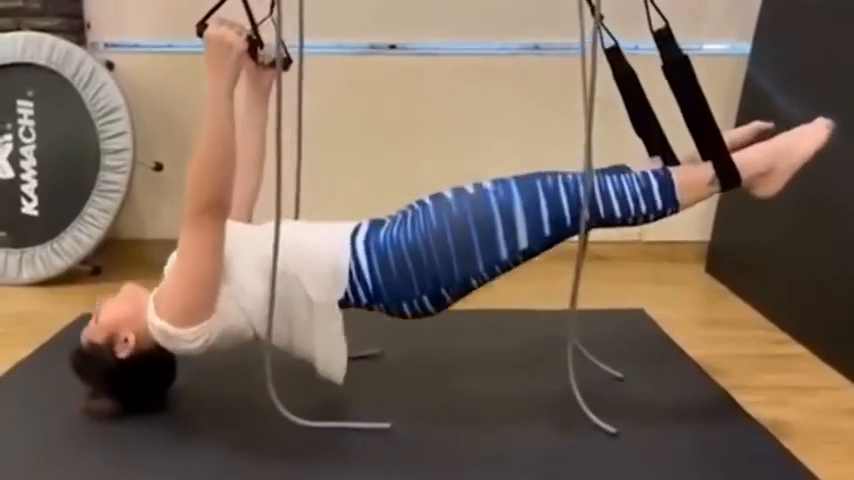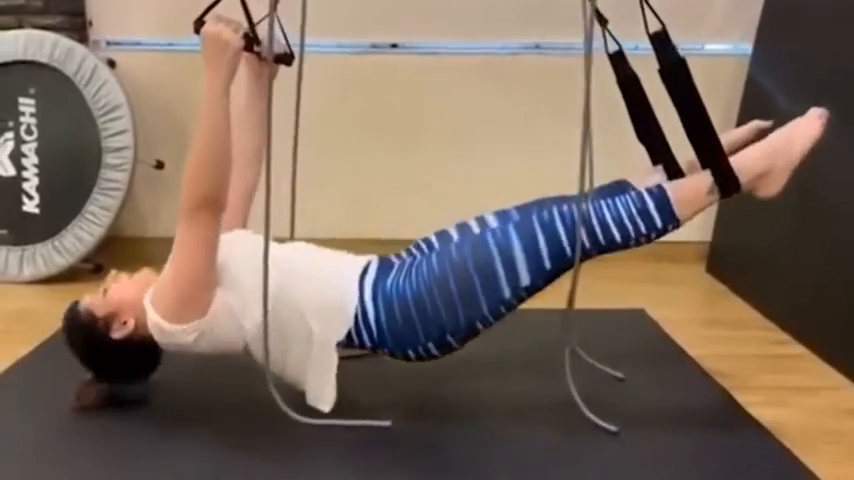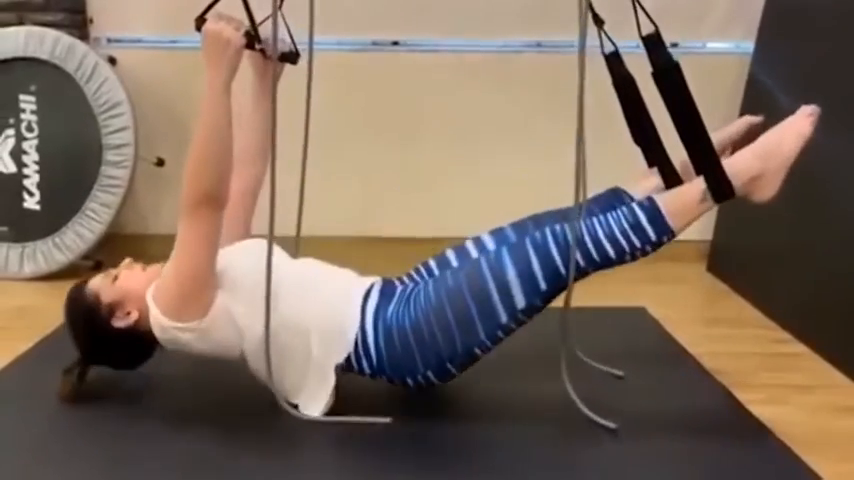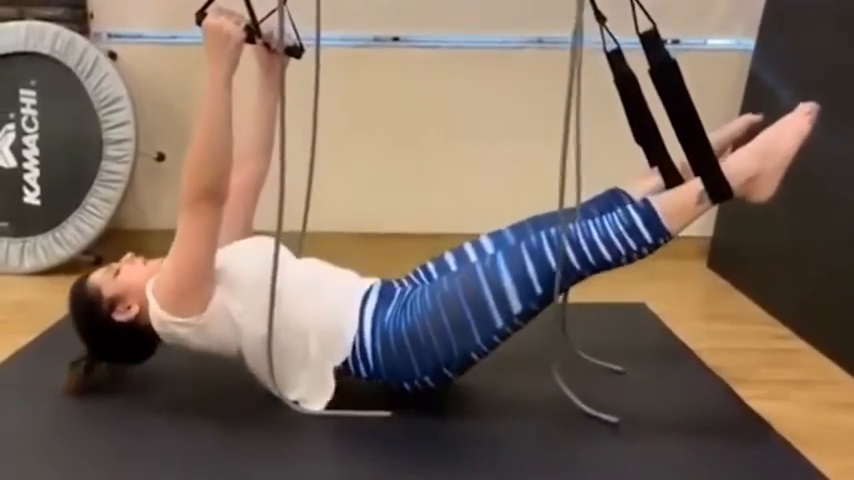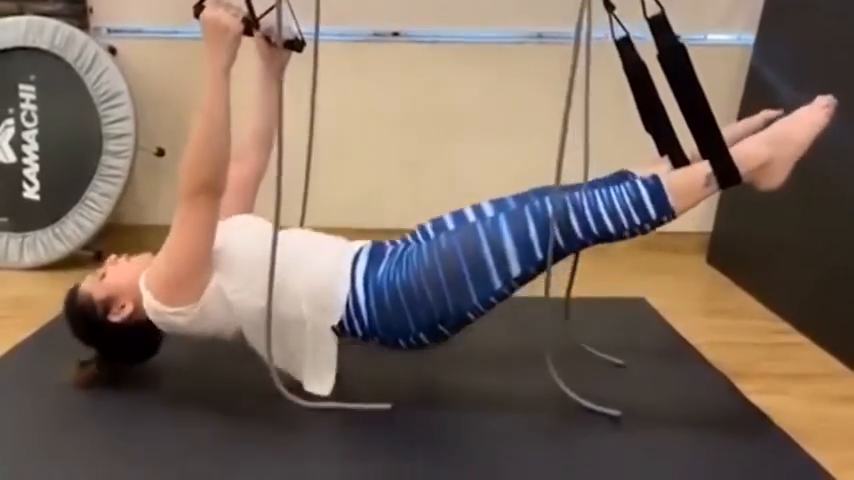
dt=0.2s
person 1, frame 1
left shoulder: (177, 288)
right shoulder: (177, 319)
left elbow: (238, 195)
right elbow: (208, 207)
left wrist: (255, 90)
right wrist: (218, 77)
left hip: (378, 255)
right hip: (387, 267)
left knee: (563, 199)
right knee: (563, 202)
left ankle: (705, 162)
right ankle: (741, 167)
person 1, frame 2
left shoulder: (185, 291)
right shoulder: (173, 315)
left elbow: (237, 186)
right elbow: (202, 202)
left wrist: (256, 86)
right wrist: (216, 75)
left hip: (388, 287)
right hip: (397, 309)
left knee: (566, 219)
right knee: (570, 229)
left ankle: (702, 163)
right ankle: (742, 171)
person 1, frame 3
left shoulder: (201, 282)
right shoulder: (178, 311)
left elbow: (243, 183)
right elbow: (203, 197)
left wrist: (264, 83)
right wrist: (217, 74)
left hip: (390, 308)
right hip: (397, 338)
left knee: (558, 232)
right knee: (564, 247)
left ankle: (693, 169)
right ankle: (736, 176)
person 1, frame 4
left shoulder: (210, 271)
right shoulder: (179, 307)
left elbow: (247, 177)
right elbow: (204, 193)
left wrist: (269, 79)
right wrist: (218, 68)
left hip: (388, 310)
right hip: (396, 344)
left knee: (558, 235)
right knee: (559, 249)
left ankle: (692, 166)
right ankle: (732, 177)
person 1, frame 5
left shoulder: (186, 274)
right shoulder: (169, 296)
left elbow: (244, 170)
right elbow: (201, 187)
left wrist: (272, 73)
left hip: (382, 271)
right hip: (386, 299)
left knee: (558, 211)
right knee: (558, 216)
left ankle: (706, 155)
right ankle: (742, 164)
